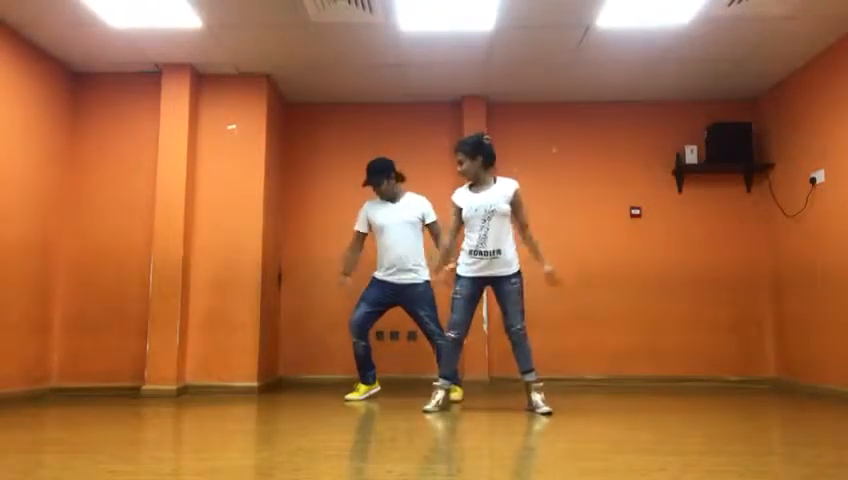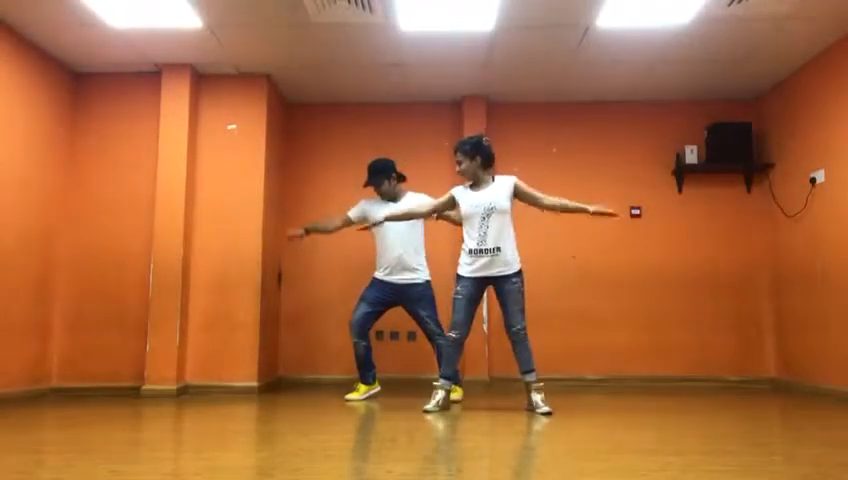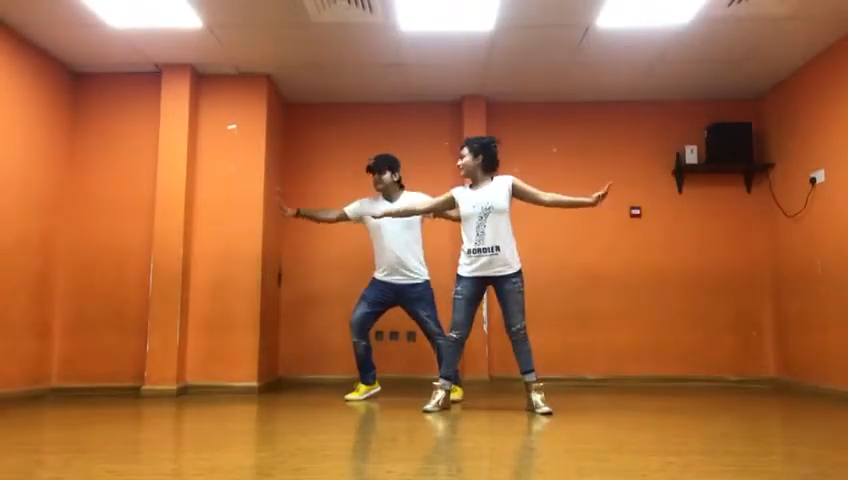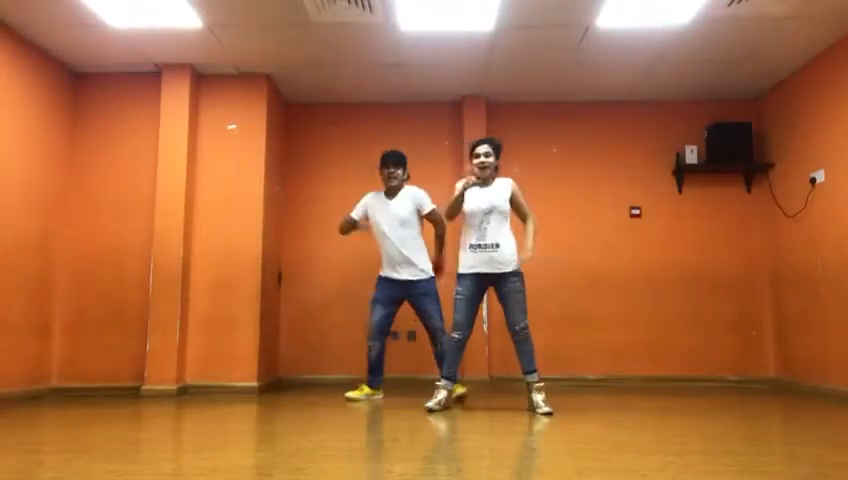
dt=0.4s
person 1, frame 1
left shoulder: (509, 188)
right shoulder: (460, 196)
left elbow: (523, 229)
right elbow: (452, 237)
left wrist: (543, 262)
right wrist: (437, 270)
left hip: (506, 271)
right hip: (469, 272)
left knee: (517, 330)
right knee: (455, 332)
left ankle: (534, 392)
right ankle: (441, 392)
person 1, frame 2
left shoulder: (508, 184)
right shoulder: (458, 194)
left elbow: (545, 202)
right elbow: (423, 210)
left wrist: (587, 208)
right wrist: (385, 217)
left hip: (506, 269)
right hip: (470, 272)
left knee: (517, 330)
right knee: (456, 332)
left ankle: (534, 392)
right ankle: (441, 391)
person 1, frame 3
left shoulder: (506, 184)
right shoulder: (458, 194)
left elbow: (545, 198)
right elbow: (423, 207)
left wrist: (589, 201)
right wrist: (384, 213)
left hip: (506, 270)
right hip: (469, 272)
left knee: (517, 330)
right knee: (457, 332)
left ankle: (534, 392)
right ankle: (442, 391)
person 1, frame 4
left shoulder: (506, 186)
right shoulder: (465, 187)
left elbow: (527, 218)
right elbow: (449, 216)
left wrist: (528, 246)
right wrist: (461, 191)
left hip: (506, 268)
right hip: (470, 270)
left knee: (519, 329)
right knee: (459, 331)
left ankle: (535, 391)
right ankle: (443, 390)
person 2, frame 1
left shoulder: (420, 203)
right shoulder: (369, 208)
left elbow: (438, 236)
right elbow: (357, 243)
right wrist: (346, 272)
left hip: (416, 282)
right hip: (382, 281)
left knee: (435, 333)
right knee: (357, 325)
left ankle: (453, 384)
right ankle: (368, 382)
person 2, frame 2
left shoulder: (421, 201)
right shoulder: (368, 206)
left elbow: (453, 217)
right elbow: (337, 223)
right wrist: (306, 230)
left hip: (416, 282)
right hip: (383, 281)
left knee: (435, 333)
right knee: (357, 324)
left ankle: (453, 384)
right ankle: (368, 382)
person 2, frame 3
left shoulder: (417, 200)
right shoulder: (366, 205)
left elbow: (451, 213)
right elbow: (331, 216)
right wrist: (298, 212)
left hip: (416, 283)
right hip: (382, 282)
left knee: (435, 333)
right knee: (357, 324)
left ankle: (453, 384)
right ankle: (368, 382)
person 2, frame 4
left shoulder: (414, 194)
right shoulder: (370, 201)
left elbow: (439, 222)
right elbow: (344, 227)
left wrist: (438, 255)
right wrist: (353, 226)
left hip: (421, 278)
right hip: (389, 278)
left knee: (437, 330)
right knee: (376, 328)
left ankle: (451, 383)
right ankle: (372, 386)
